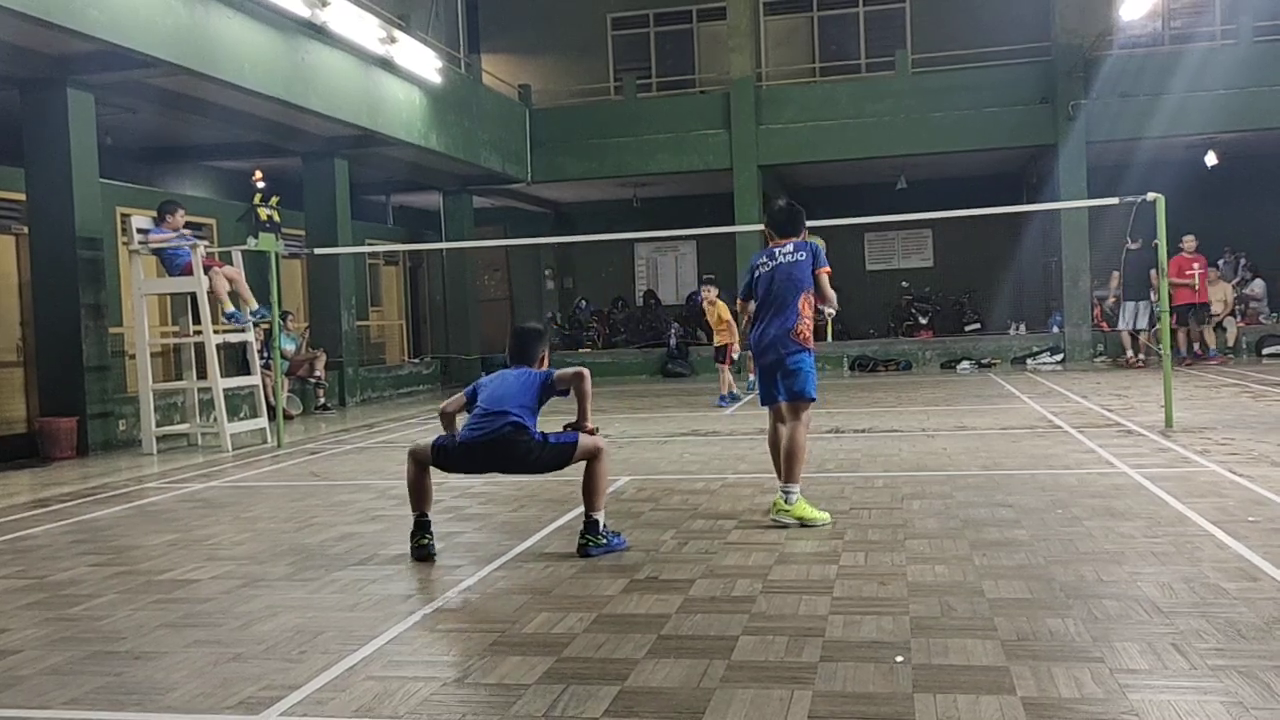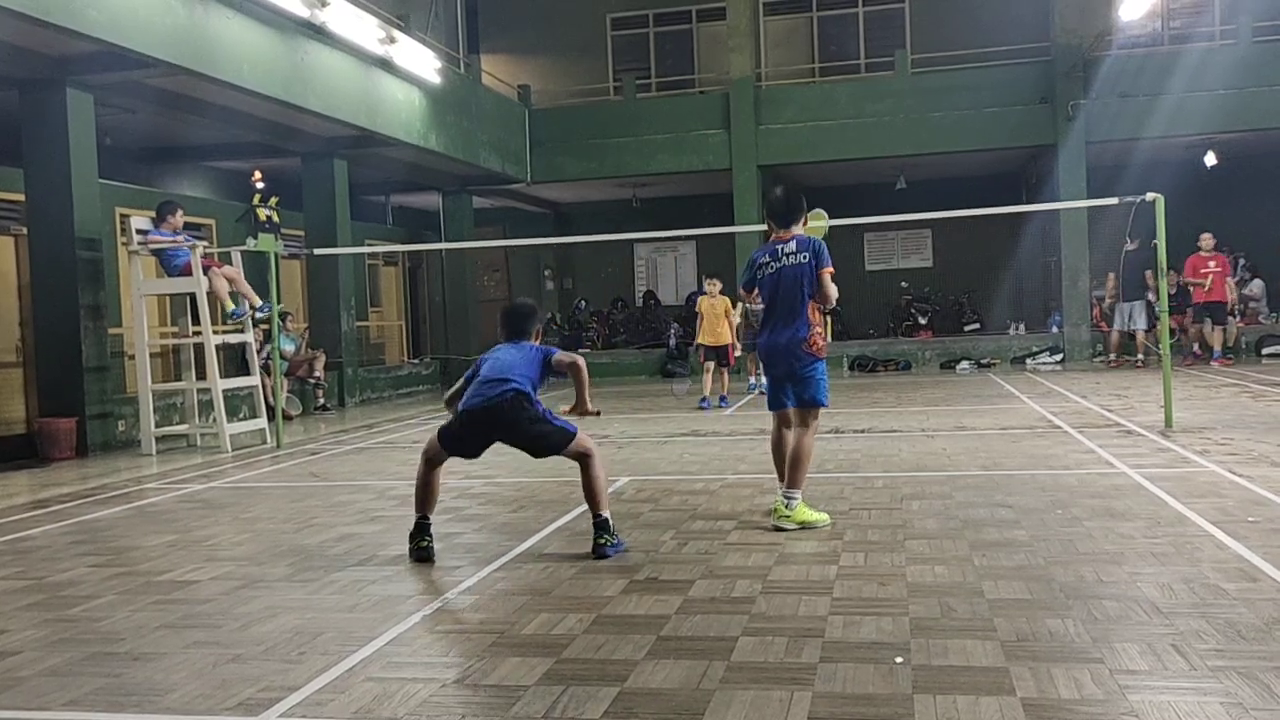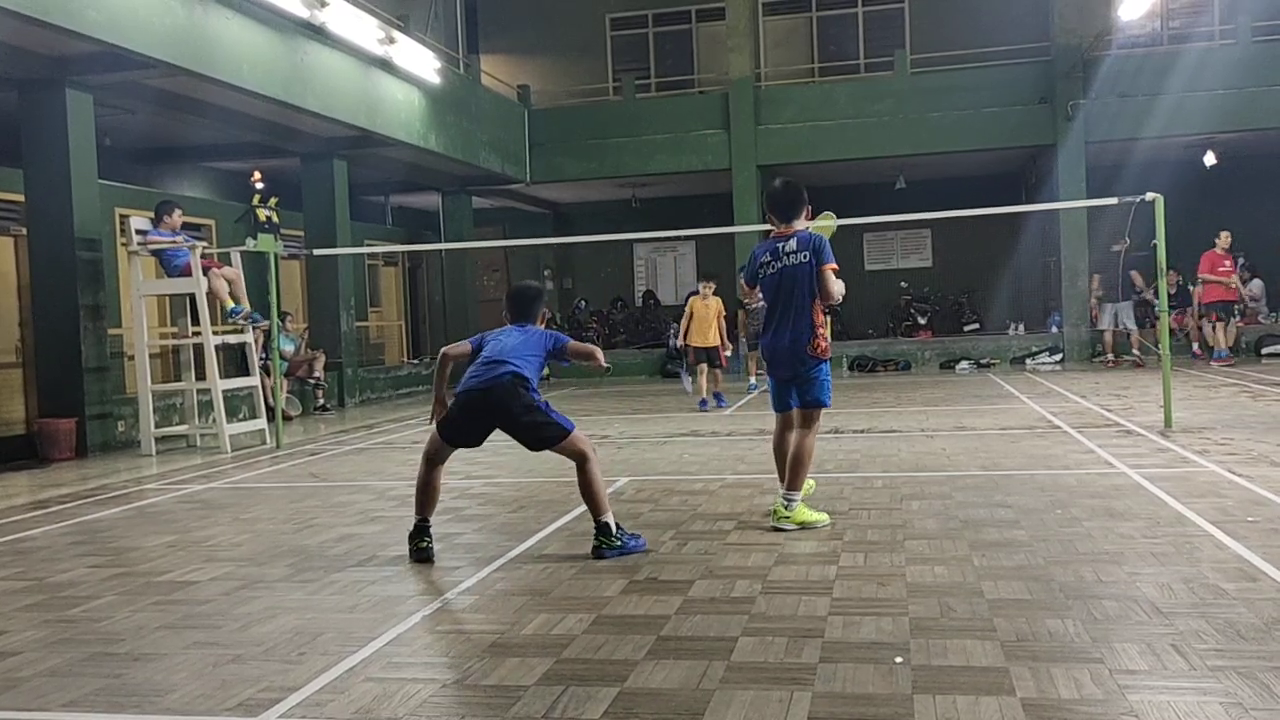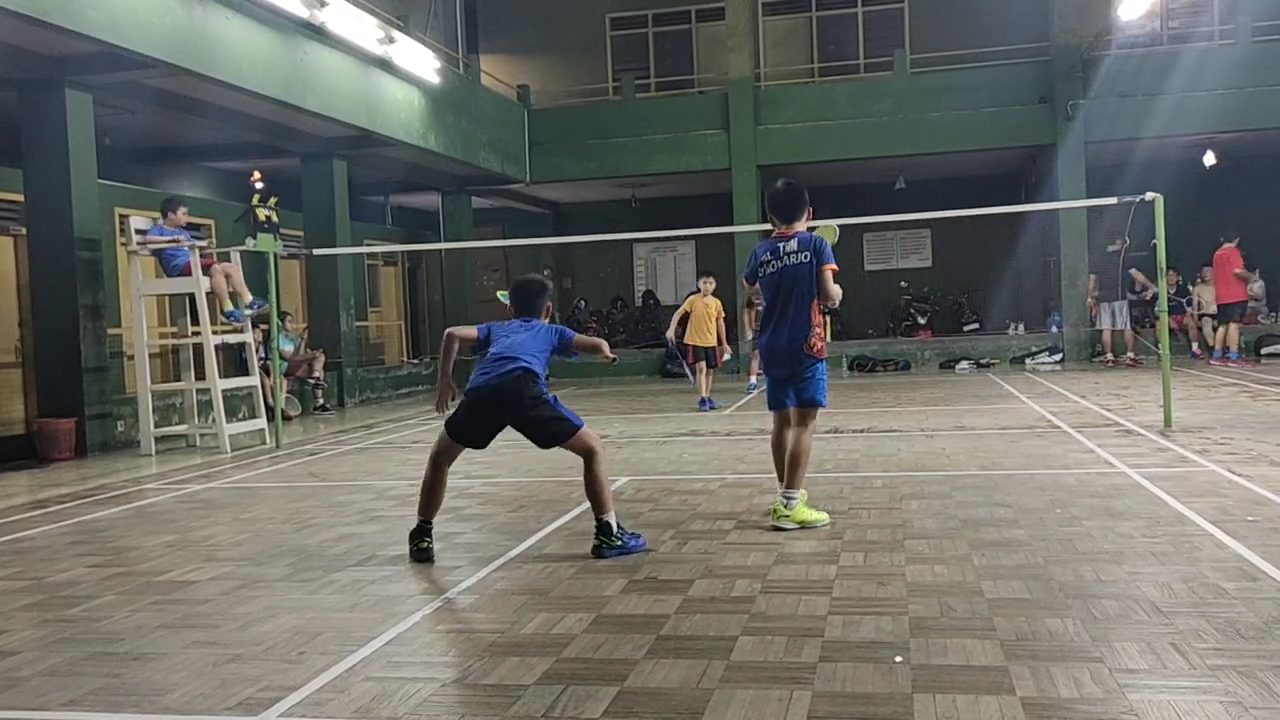
dt=0.4s
person 1, frame 1
left shoulder: (759, 261)
right shoulder: (811, 249)
left elbow: (743, 307)
right elbow: (825, 296)
right wrist: (832, 301)
left hip: (763, 344)
right hip: (794, 340)
left knee: (778, 417)
right knee: (798, 417)
left ankle: (785, 494)
right ankle: (789, 499)
person 1, frame 2
left shoulder: (760, 255)
right shoulder: (815, 246)
left elbow: (746, 293)
right elbow: (828, 297)
right wrist: (831, 294)
left hip: (771, 347)
right hip: (804, 345)
left knee: (782, 421)
right knee: (805, 423)
left ankle: (785, 495)
right ankle: (790, 506)
person 1, frame 3
left shoulder: (761, 251)
right shoulder: (816, 243)
left elbow: (748, 289)
right elbow: (829, 295)
right wrist: (840, 289)
left hip: (774, 348)
right hip: (808, 346)
left knee: (785, 421)
right knee: (807, 424)
left ankle: (788, 490)
right ankle: (789, 506)
person 1, frame 4
left shoulder: (762, 250)
right shoulder: (816, 244)
left elbow: (750, 287)
right elbow: (827, 295)
right wrist: (838, 293)
left hip: (771, 347)
right hip: (805, 345)
left knee: (782, 420)
right knee: (804, 422)
left ankle: (786, 491)
right ankle: (789, 505)
person 2, frame 1
left shoulder: (487, 380)
right shoulder: (542, 376)
left elbow: (446, 410)
right elbow: (581, 374)
left wrist: (457, 440)
right wrist: (584, 421)
left hip: (472, 448)
right hip: (517, 444)
left knee: (416, 455)
right knee: (597, 448)
left ankle: (422, 536)
right ankle: (594, 534)
person 2, frame 2
left shoulder: (488, 356)
right shoulder: (542, 352)
left elbow: (450, 400)
right elbow: (576, 363)
right wrist: (583, 402)
left hip: (472, 412)
right hip: (516, 409)
left knee: (430, 456)
right knee: (588, 452)
left ankle: (421, 537)
right ankle: (604, 533)
person 2, frame 3
left shoulder: (490, 336)
right shoulder: (547, 337)
left elbow: (447, 354)
right elbow: (593, 353)
left wrist: (439, 396)
right wrist: (599, 361)
left hip: (470, 395)
right hip: (514, 394)
left knee: (432, 458)
right knee: (585, 453)
left ankle: (421, 537)
right ankle: (608, 535)
person 2, frame 4
left shoulder: (495, 328)
right shoulder: (552, 331)
left elbow: (453, 334)
right elbow: (599, 346)
left wrist: (444, 380)
right wrist: (605, 352)
left hip: (480, 393)
right hip: (524, 390)
left knee: (439, 459)
right knee: (593, 449)
left ankle: (421, 537)
right ankle: (608, 534)
